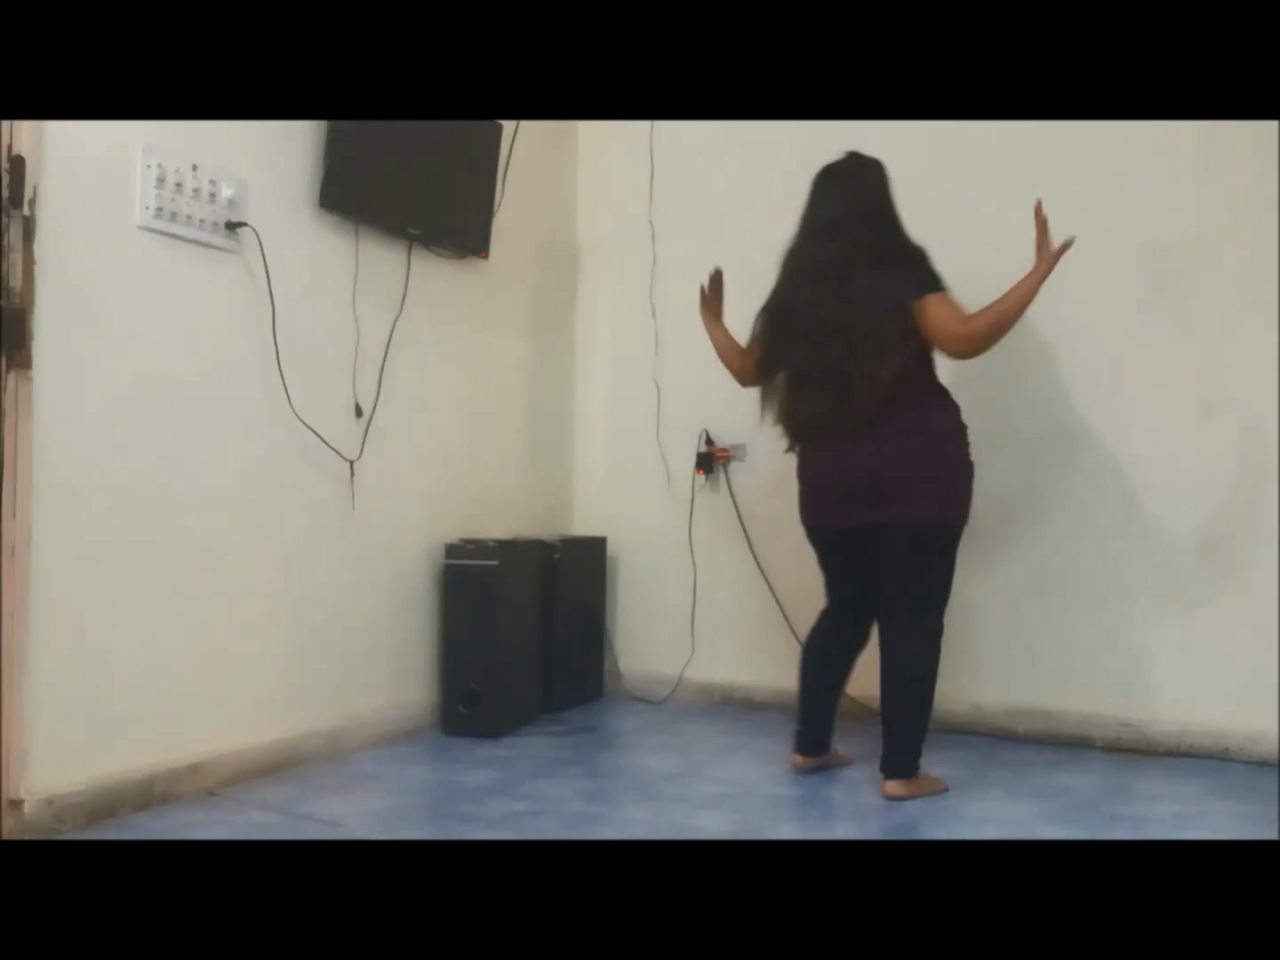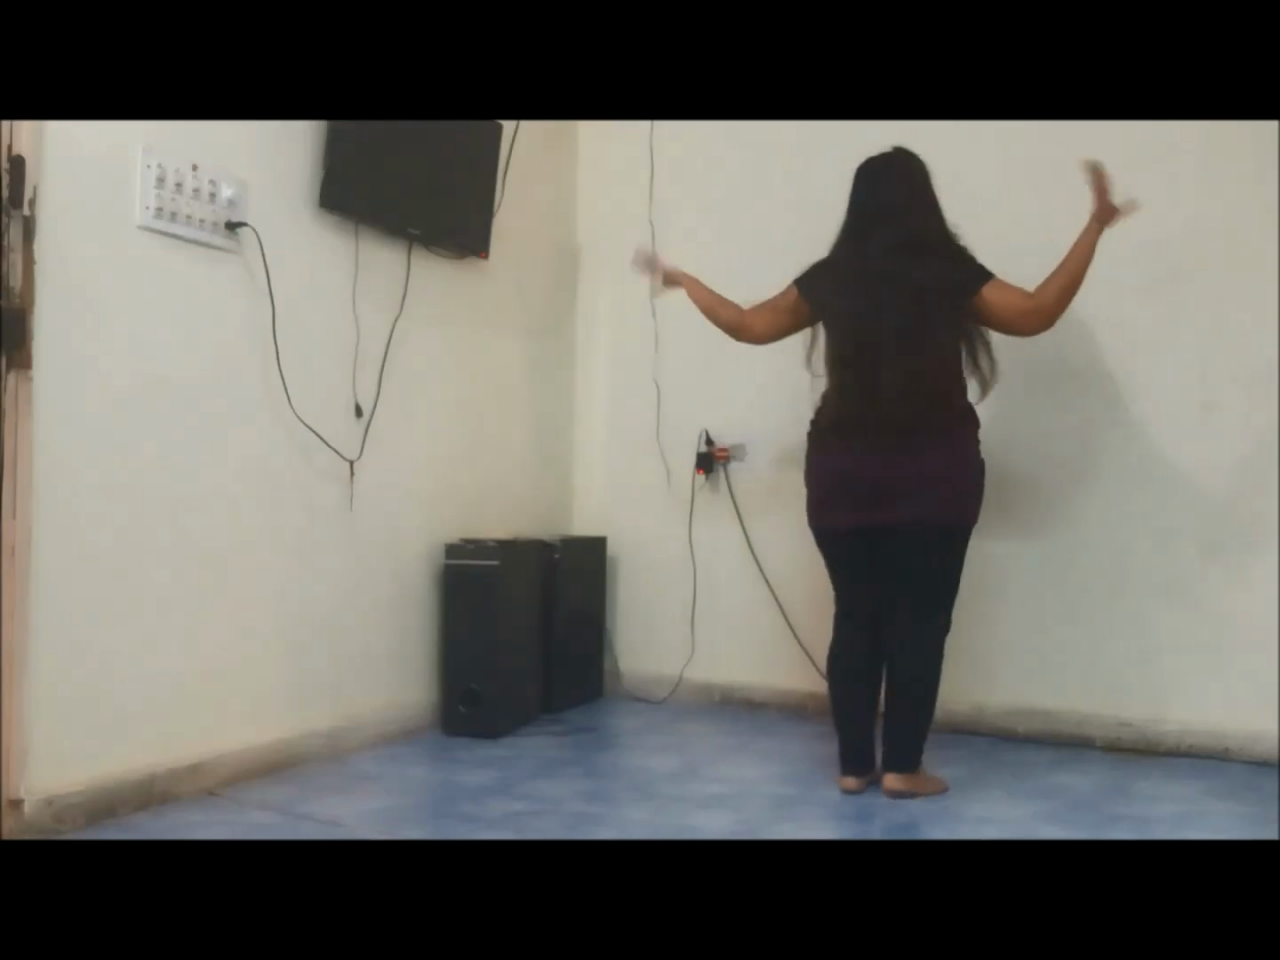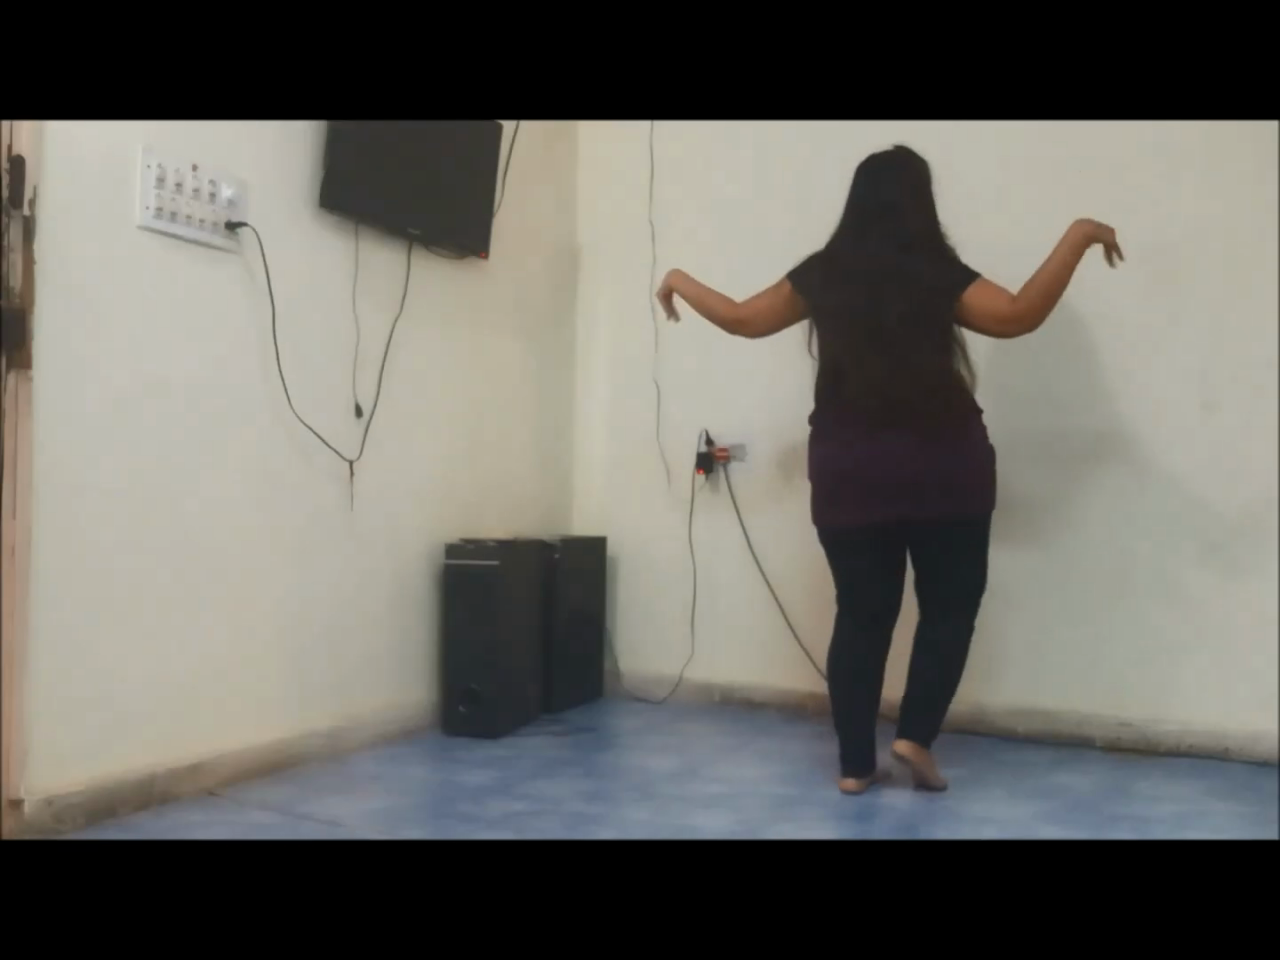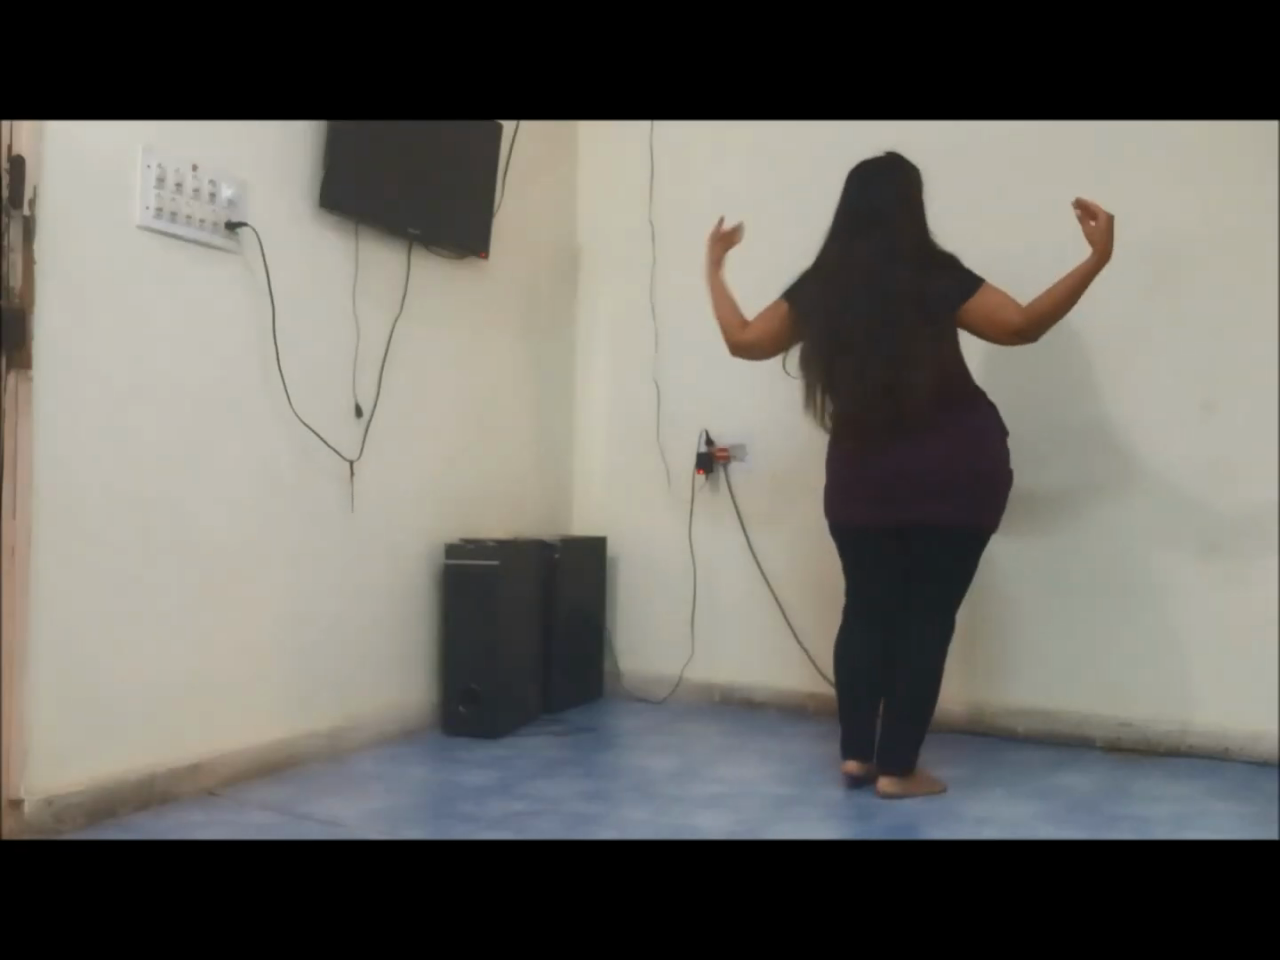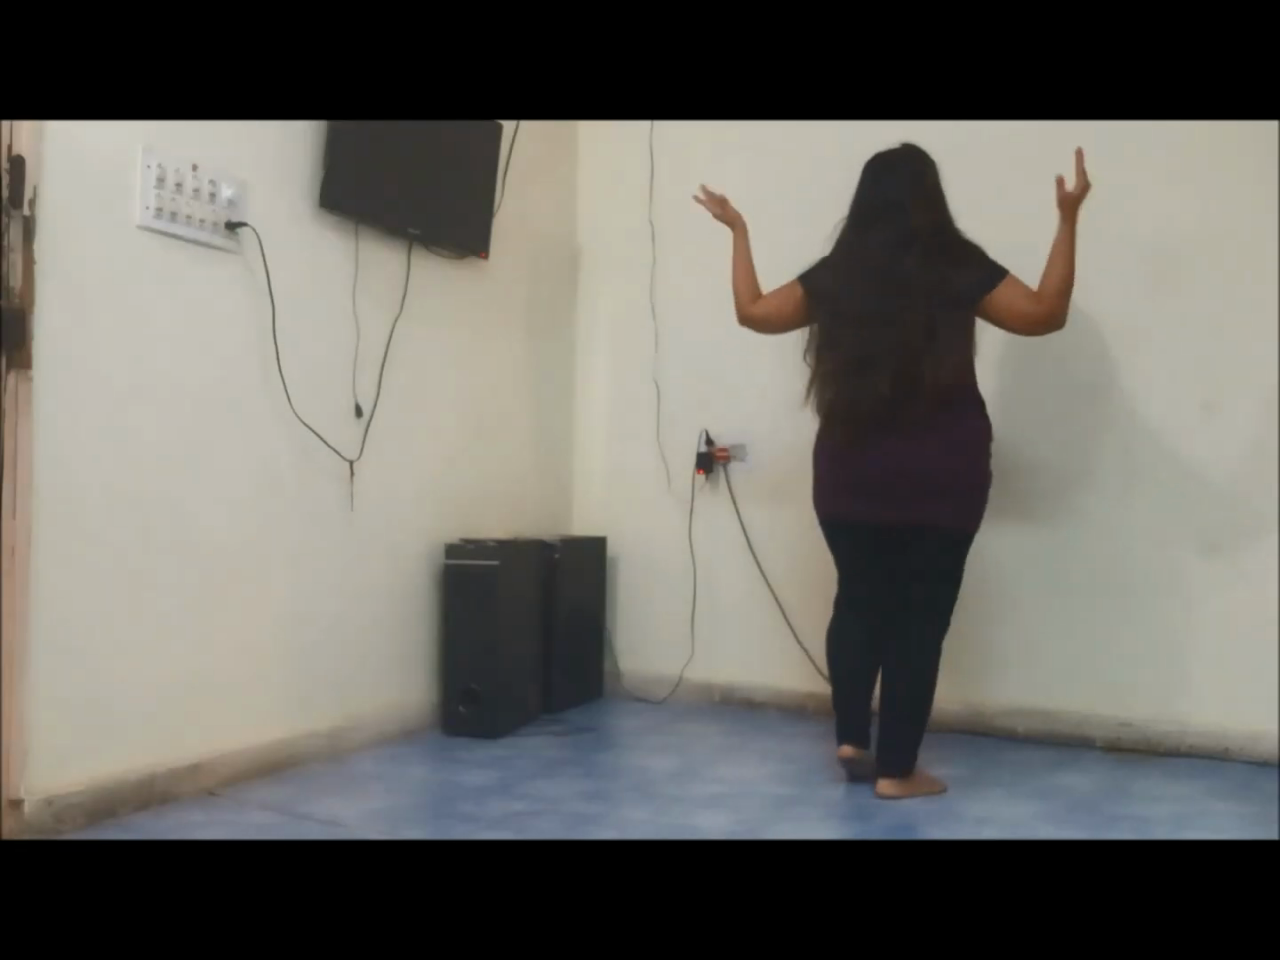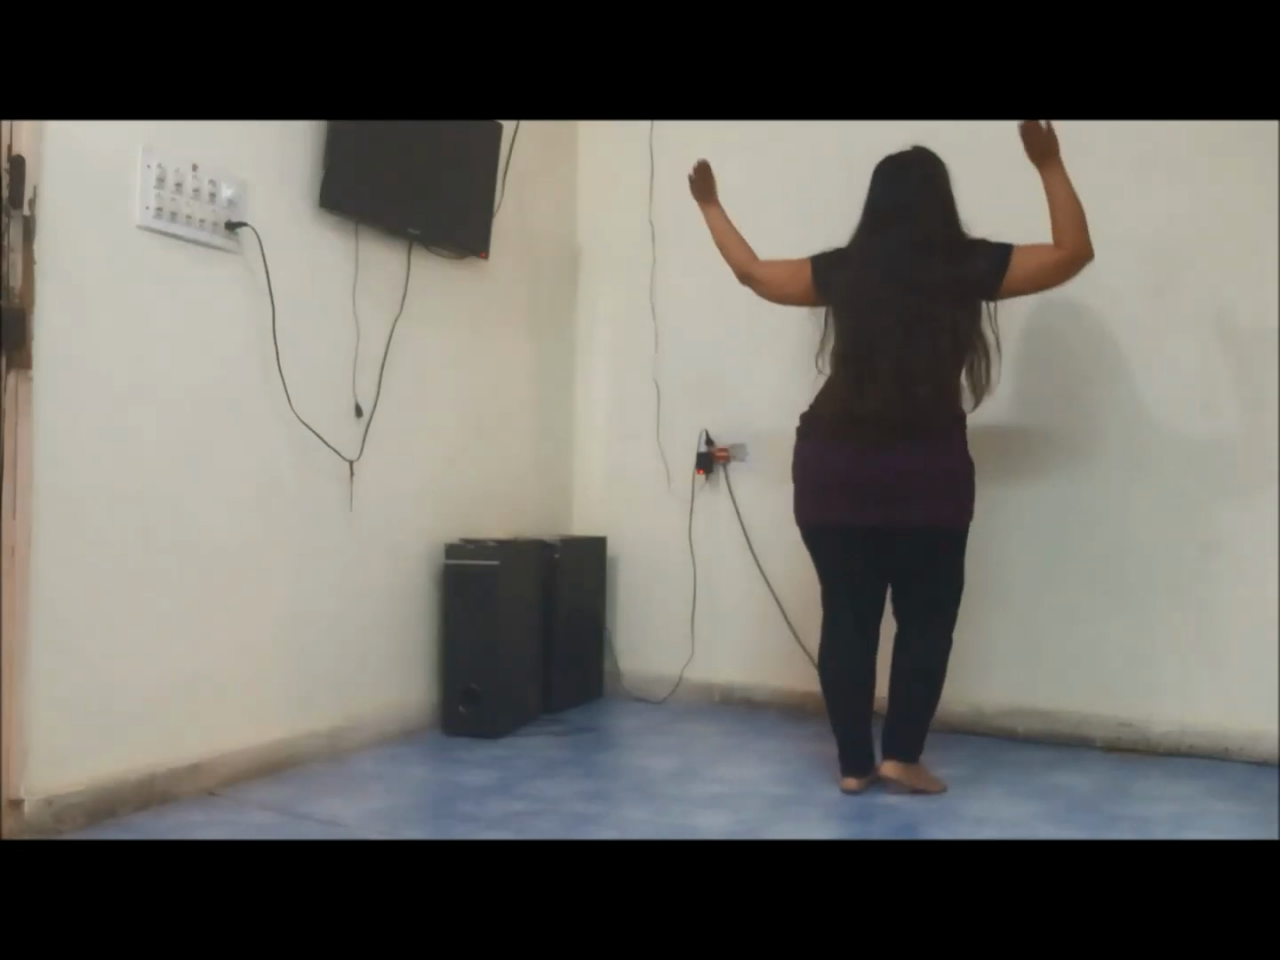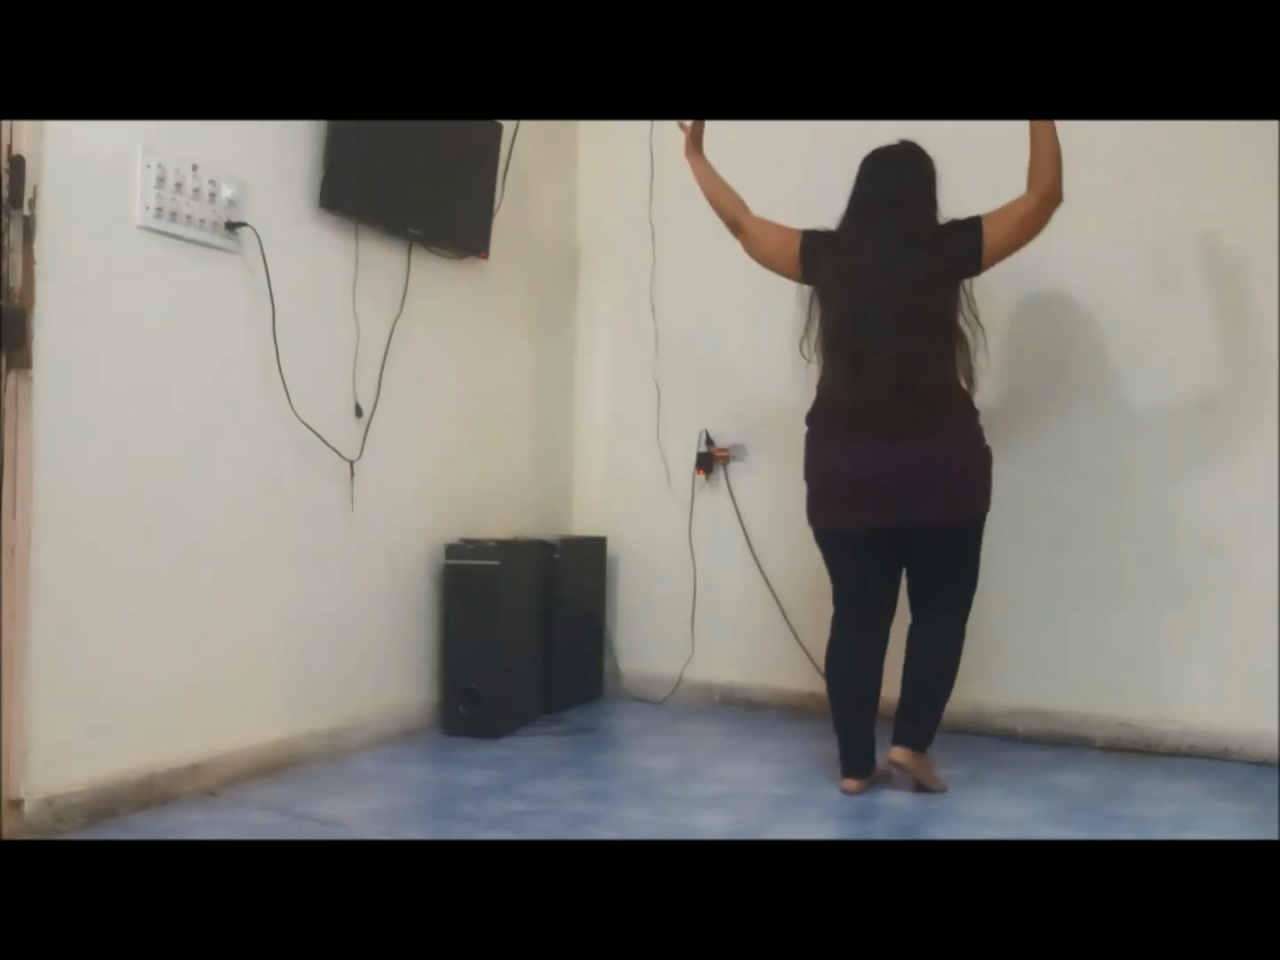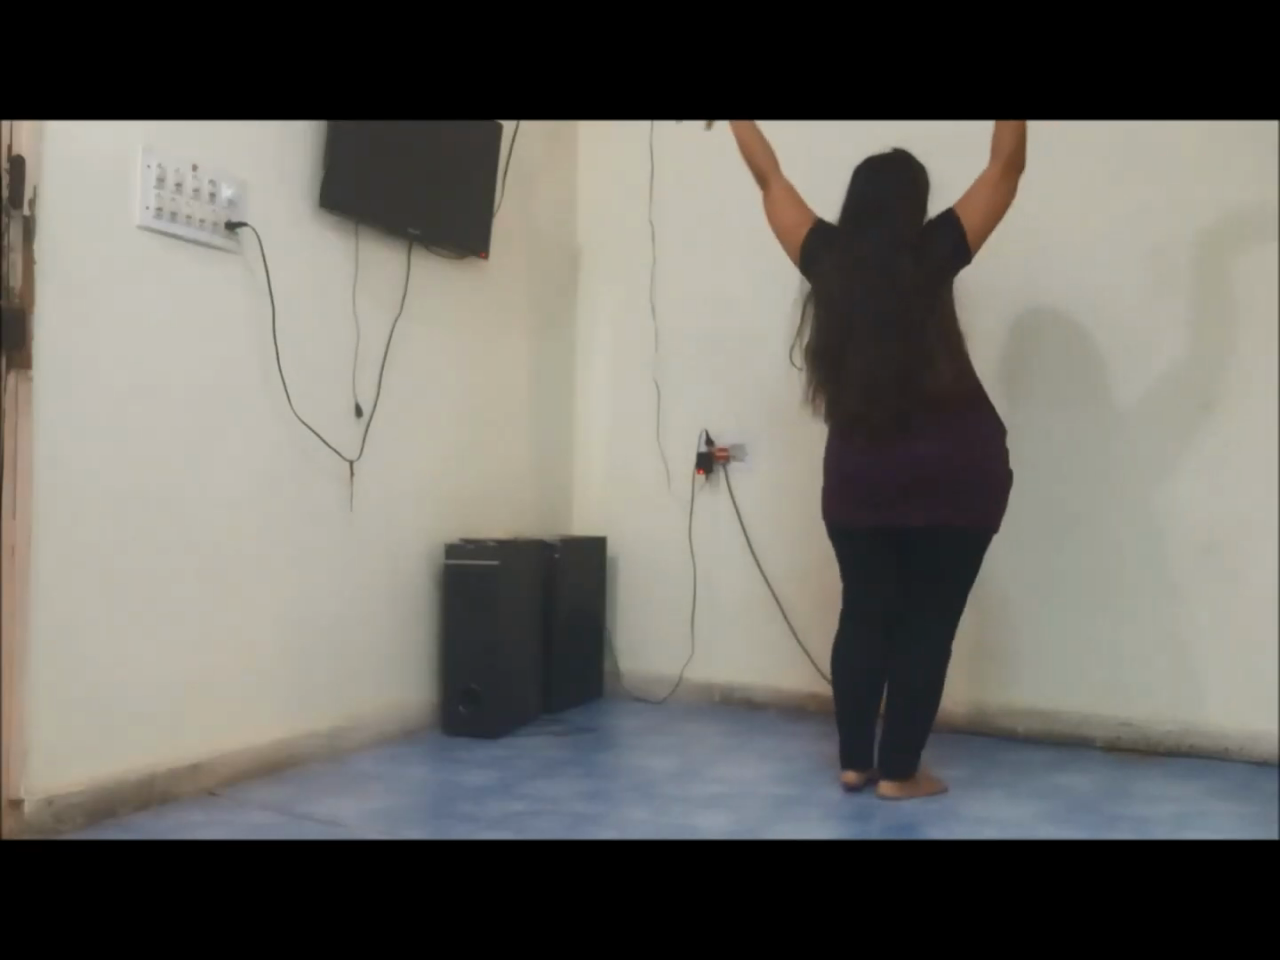
dt=0.3s
person 1, frame 1
left shoulder: (798, 286)
right shoulder: (899, 270)
left elbow: (747, 370)
right elbow: (962, 338)
left wrist: (712, 318)
right wrist: (1041, 267)
left hip: (829, 473)
right hip: (916, 468)
left knee: (846, 607)
right knee: (913, 618)
left ankle: (810, 744)
right ankle: (901, 770)
person 1, frame 2
left shoulder: (833, 278)
right shoulder: (948, 273)
left elbow: (747, 325)
right elbow: (1035, 314)
left wrist: (682, 279)
right wrist: (1093, 228)
left hip: (842, 471)
right hip: (932, 473)
left knee: (856, 617)
right knee: (919, 620)
left ankle: (854, 764)
right ankle: (902, 767)
person 1, frame 3
left shoulder: (825, 275)
right shoulder: (936, 273)
left elbow: (743, 319)
right elbow: (1018, 316)
left wrist: (678, 283)
right wrist: (1075, 242)
left hip: (848, 471)
right hip: (943, 467)
left knee: (861, 615)
right knee: (950, 607)
left ankle: (855, 764)
right ankle: (915, 736)
person 1, frame 4
left shoulder: (821, 287)
right shoulder: (934, 277)
left elbow: (746, 341)
right elbow: (1023, 325)
left wrist: (714, 270)
right wrist: (1099, 255)
left hip: (862, 475)
right hip: (954, 472)
left knee: (867, 611)
right knee: (927, 618)
left ankle: (856, 752)
right ankle: (898, 767)
person 1, frame 5
left shoulder: (838, 274)
right shoulder: (956, 269)
left elbow: (752, 312)
right elbow: (1046, 314)
left wrist: (738, 232)
right wrist: (1068, 221)
left hip: (850, 465)
right hip: (939, 471)
left knee: (858, 603)
right knee: (919, 618)
left ankle: (852, 740)
right ankle: (897, 768)
person 1, frame 6
left shoulder: (844, 271)
right shoulder: (965, 268)
left elbow: (753, 273)
right elbow: (1072, 254)
left wrist: (710, 208)
right wrist: (1049, 165)
left hip: (832, 469)
right hip: (926, 474)
left knee: (846, 617)
right knee: (926, 617)
left ankle: (853, 763)
right ankle: (902, 755)
person 1, frame 7
left shoulder: (828, 258)
right shoulder: (946, 254)
left elbow: (740, 220)
right elbow: (1044, 195)
left wrist: (696, 152)
right wrist: (1041, 129)
left hip: (845, 468)
right hip: (941, 466)
left knee: (857, 617)
right knee: (940, 611)
left ankle: (855, 764)
right ankle: (910, 744)
person 1, frame 8
left shoulder: (826, 259)
right shoulder: (933, 253)
left elbow: (768, 176)
right elbow: (1006, 165)
left wrist: (740, 130)
left hip: (858, 469)
right hip: (953, 471)
left knee: (864, 616)
right knee: (928, 624)
left ankle: (854, 760)
right ankle: (899, 771)
